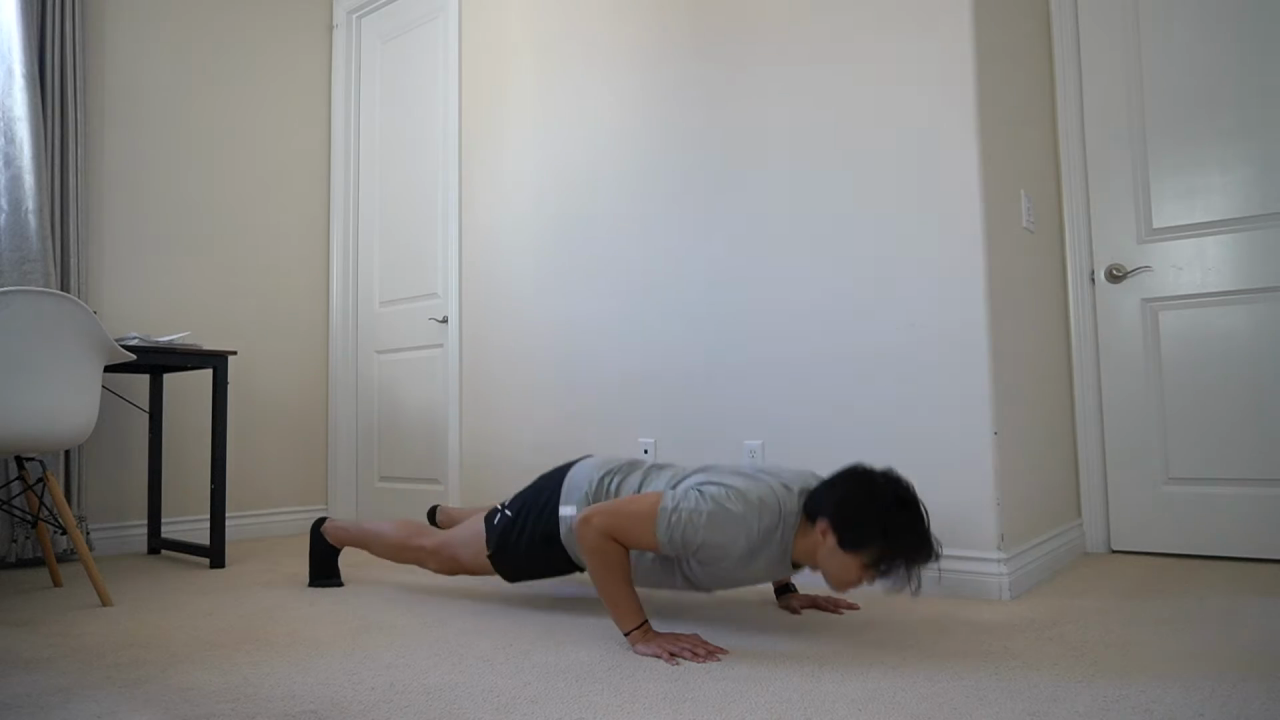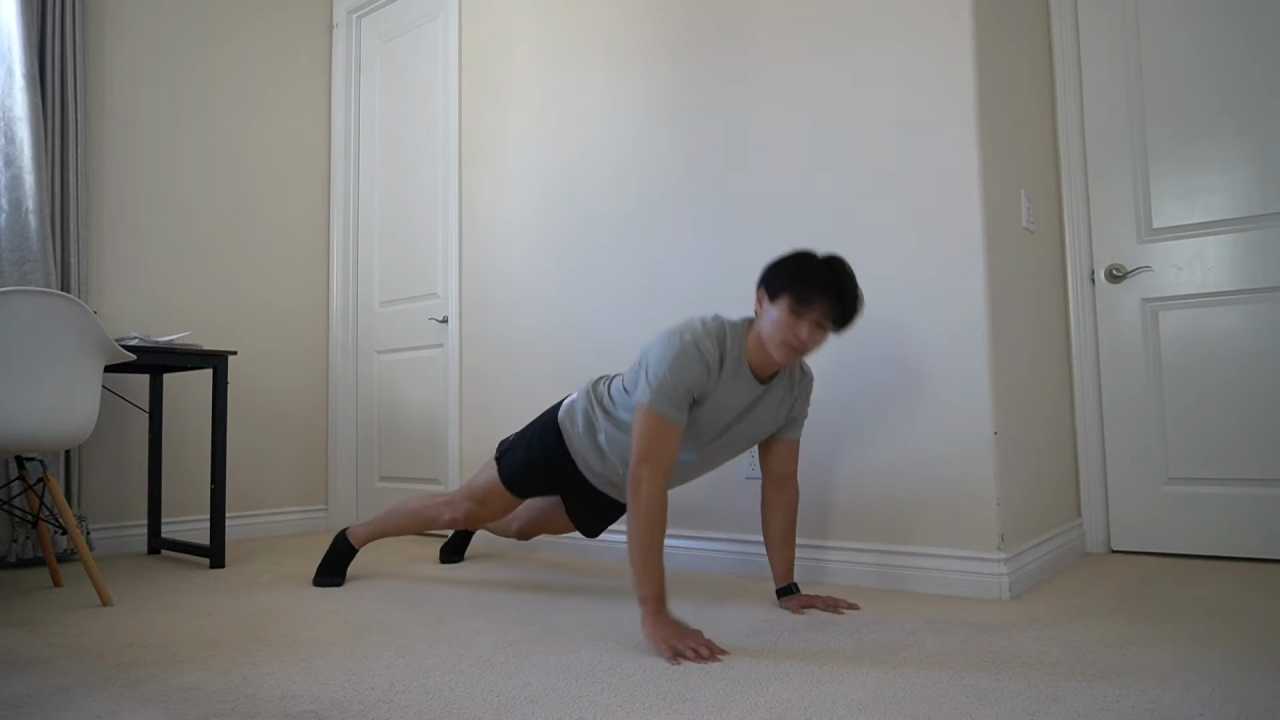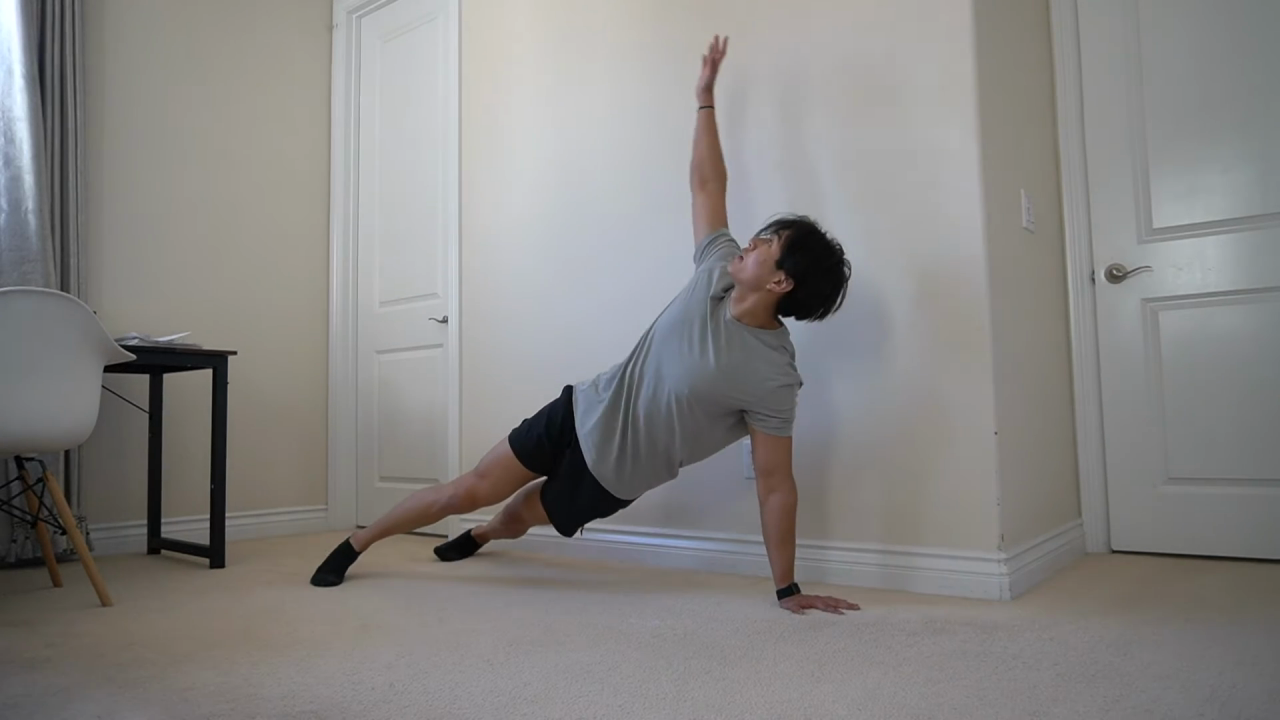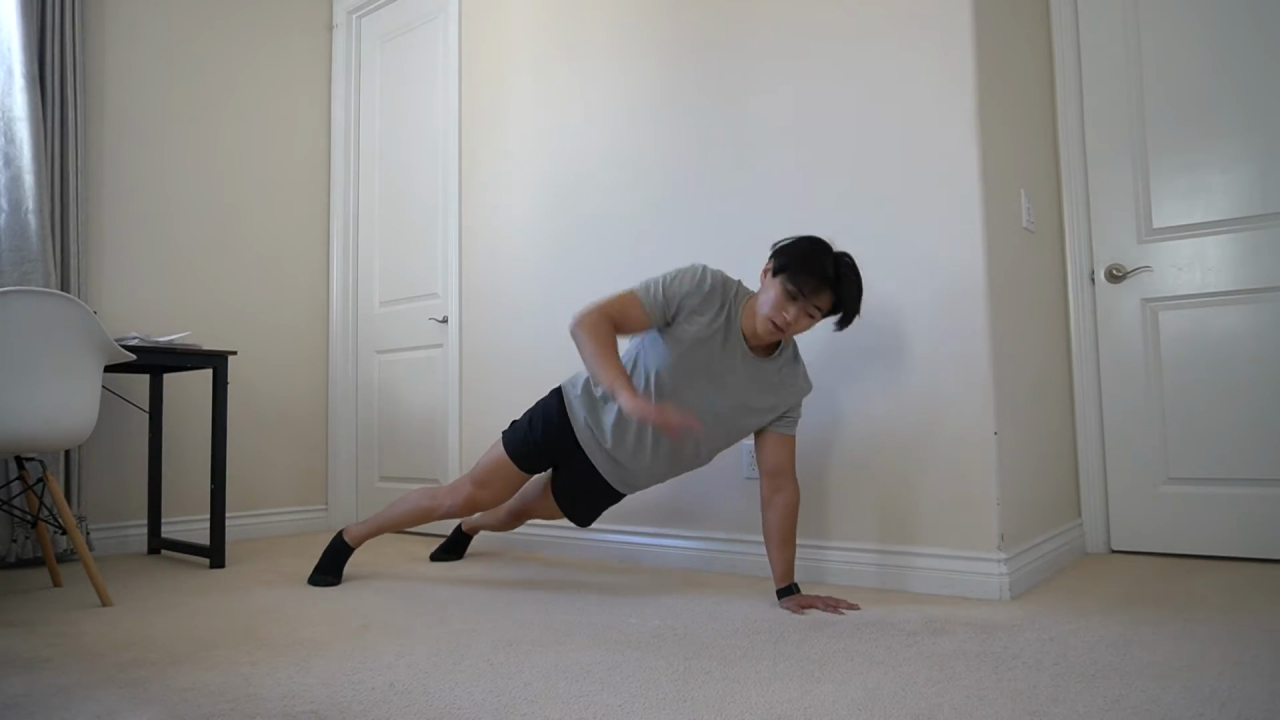
dt=0.7s
person 1, frame 1
left shoulder: (814, 496)
right shoulder: (737, 529)
right elbow: (596, 525)
left wrist: (787, 589)
right wrist: (638, 630)
left hip: (611, 489)
right hip: (576, 506)
right knee: (441, 554)
left ankle: (448, 513)
right ankle: (332, 531)
person 1, frame 2
left shoulder: (797, 386)
right shoulder: (693, 346)
left elbow: (781, 483)
right elbow: (646, 484)
left wrist: (787, 588)
right wrist: (653, 615)
left hip: (613, 485)
right hip: (577, 434)
left knee: (523, 527)
right knee: (463, 506)
left ankle: (472, 530)
right ankle: (351, 540)
person 1, frame 3
left shoulder: (772, 378)
right shoulder: (720, 274)
left elbow: (775, 486)
right elbow: (706, 184)
left wrist: (788, 590)
right wrist: (705, 96)
left hip: (611, 476)
right hip: (580, 413)
left knee: (520, 516)
right knee: (466, 492)
left ankle: (477, 539)
right ankle: (355, 544)
person 1, frame 4
left shoulder: (788, 383)
right shoulder: (703, 289)
left elbow: (779, 484)
right elbow: (589, 324)
left wrist: (787, 588)
right wrist: (632, 398)
left hip: (614, 471)
right hip: (580, 412)
left knee: (517, 512)
right knee: (466, 494)
left ankle: (467, 530)
right ankle: (349, 536)
